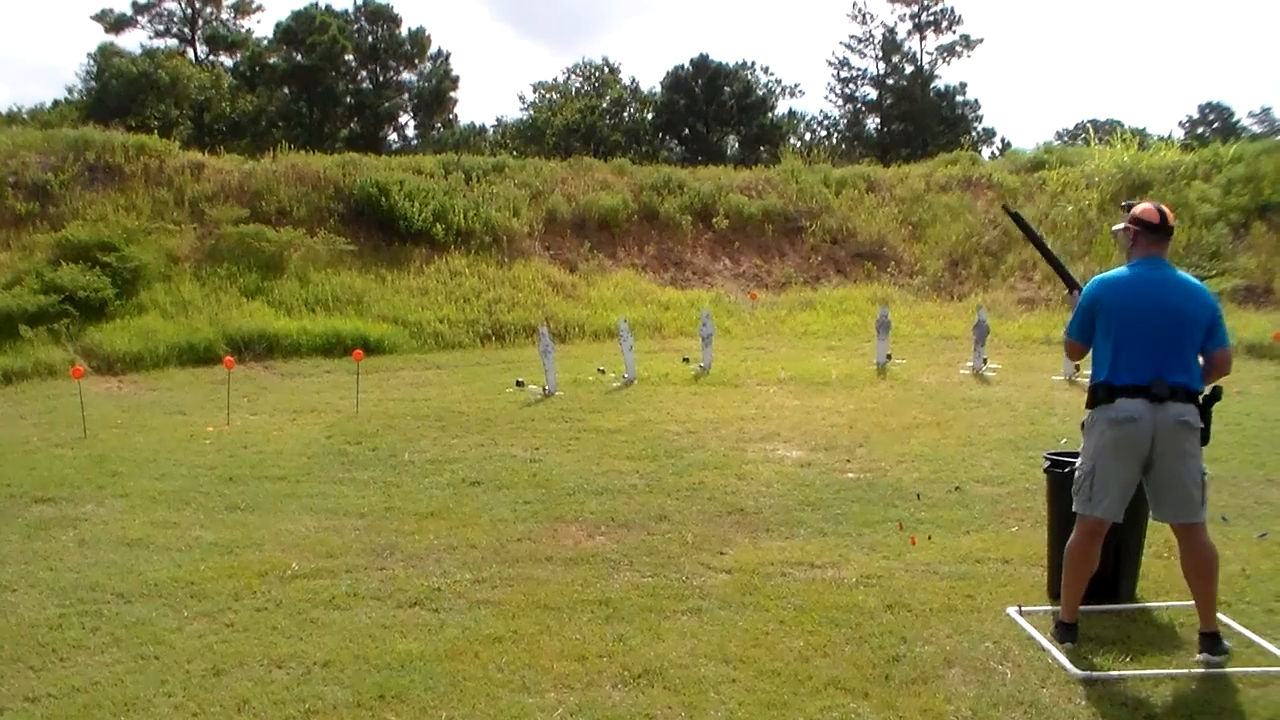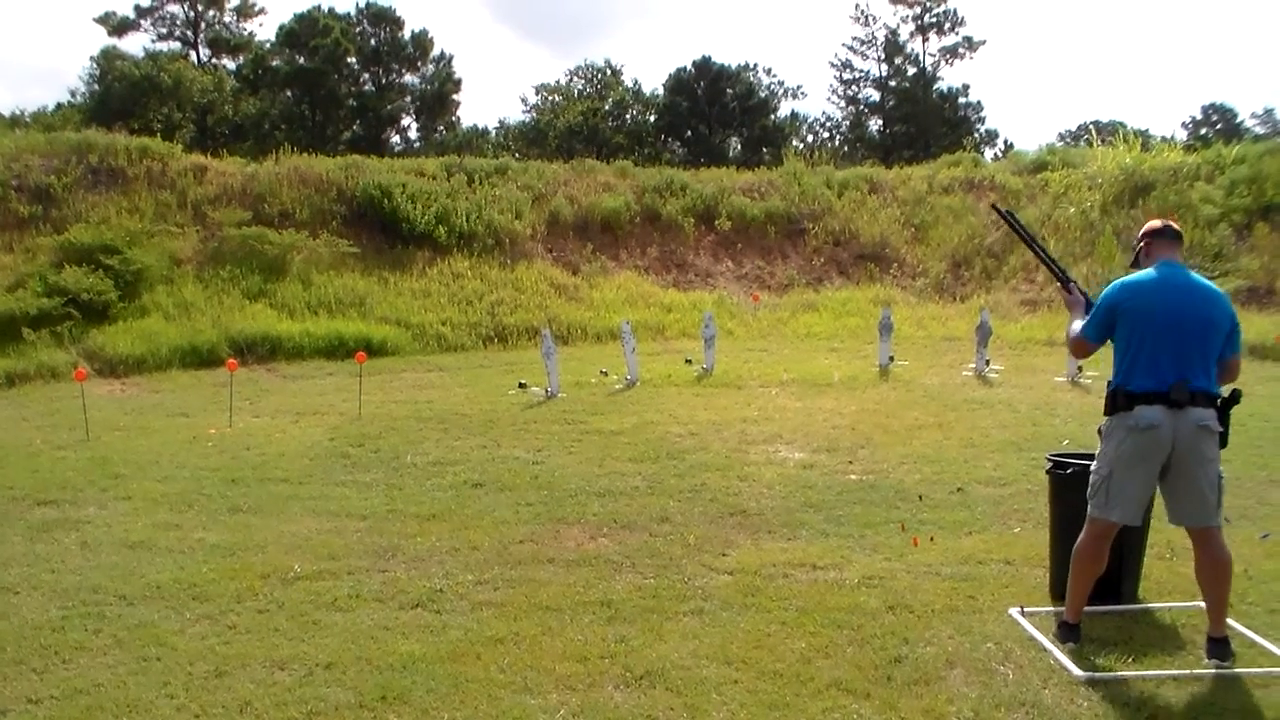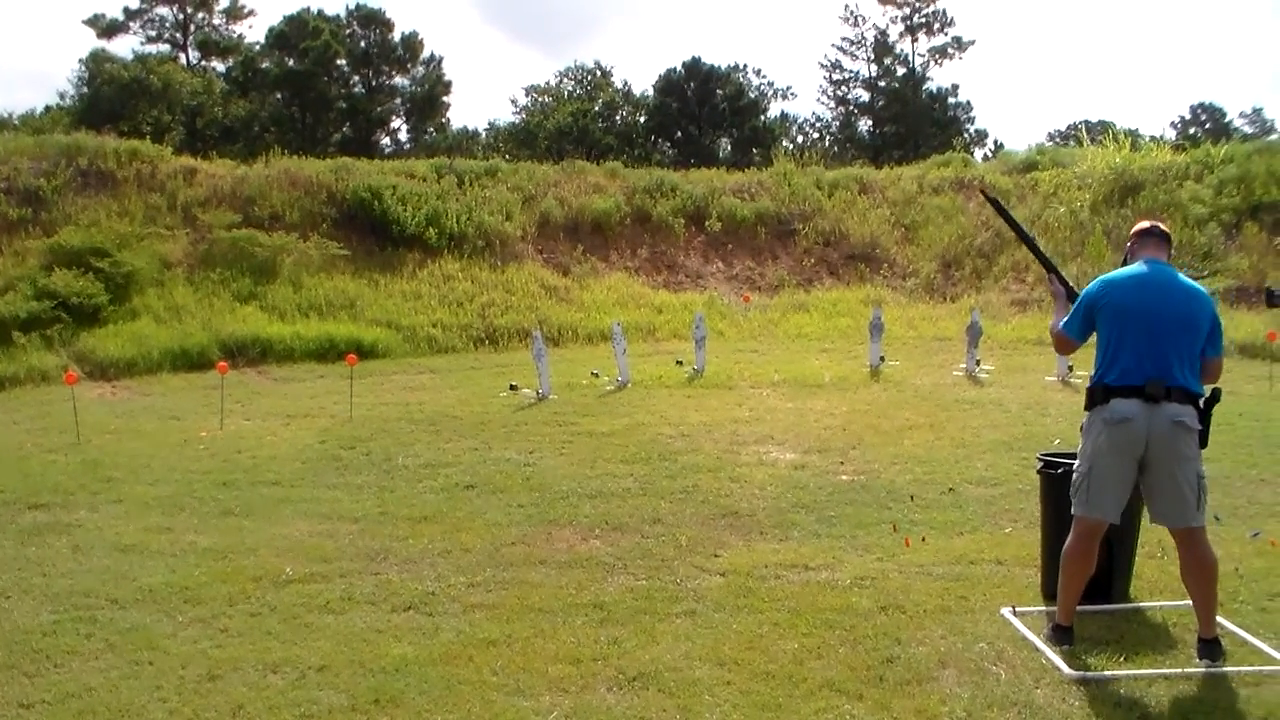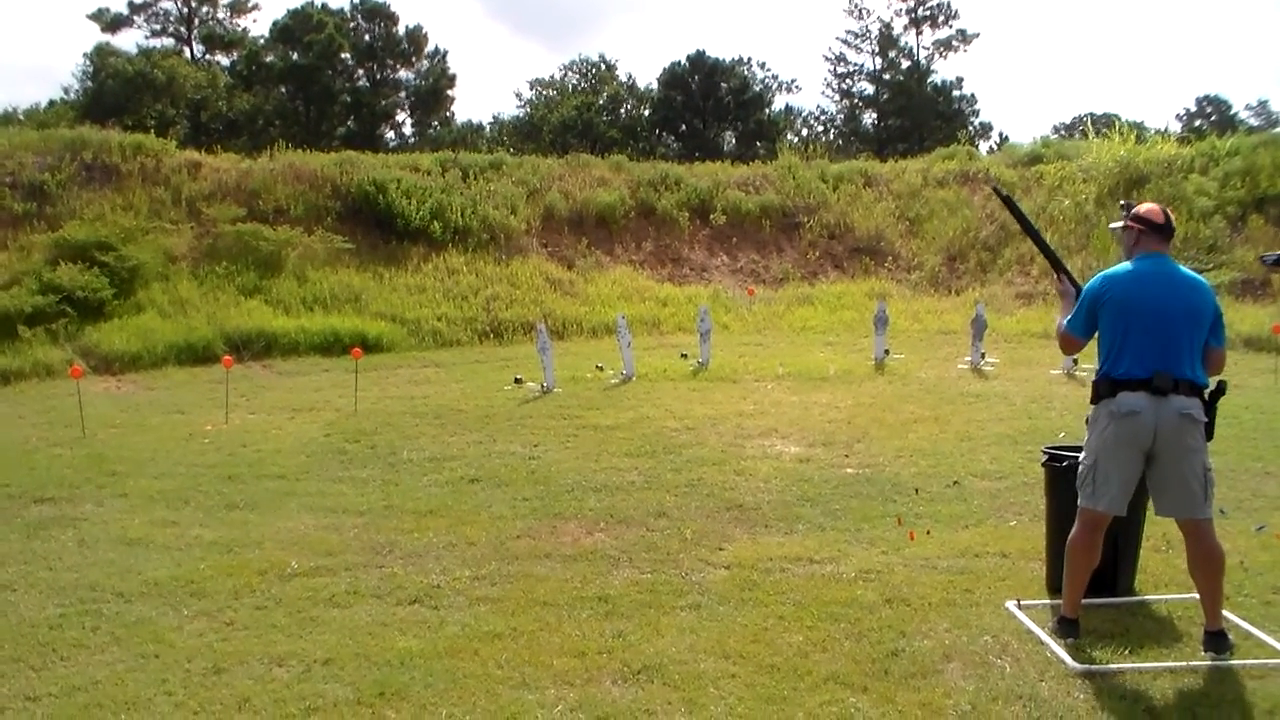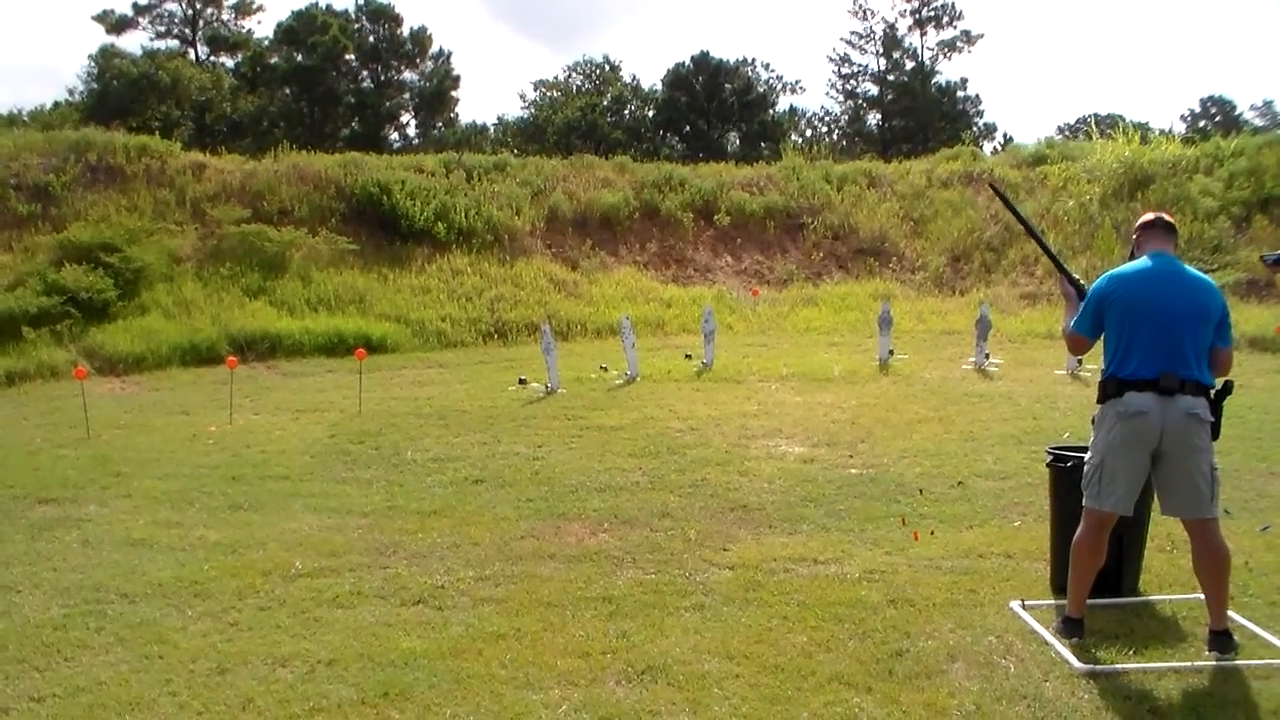
dt=0.5s
person 1, frame 1
left shoulder: (1103, 288)
right shoulder: (1199, 294)
left elbow: (1074, 351)
right elbow: (1221, 365)
left wrist: (1079, 312)
left hip: (1117, 414)
right hip: (1177, 417)
left knee: (1090, 525)
right knee: (1192, 529)
left ankle: (1067, 623)
right ankle: (1210, 636)
person 1, frame 2
left shoulder: (1124, 291)
right shoulder: (1217, 299)
left elbow: (1080, 348)
right elbow: (1230, 370)
left wrist: (1077, 311)
left hip: (1136, 420)
right hip: (1197, 422)
left knee: (1100, 525)
right knee: (1207, 532)
left ankle: (1070, 623)
right ankle: (1218, 639)
person 1, frame 3
left shoulder: (1106, 287)
right shoulder: (1199, 297)
left elbow: (1063, 343)
right elbow: (1212, 371)
left wrist: (1059, 301)
left hip: (1116, 416)
right hip: (1176, 419)
left knee: (1087, 526)
right knee: (1190, 532)
left ankle: (1063, 625)
right ankle: (1209, 638)
person 1, frame 4
left shoulder: (1106, 283)
right shoulder: (1201, 289)
left elbow: (1068, 343)
right elbow: (1215, 363)
left wrist: (1067, 300)
left hip: (1122, 409)
right hip: (1182, 411)
left knee: (1091, 518)
right knee: (1198, 524)
left ankle: (1068, 618)
right ankle: (1215, 631)
person 1, frame 5
left shoulder: (1113, 282)
right shoulder: (1209, 290)
left elbow: (1076, 345)
right elbow: (1223, 364)
left wrist: (1071, 301)
left hip: (1129, 409)
right hip: (1188, 411)
left knee: (1097, 517)
right knee: (1203, 523)
left ankle: (1073, 618)
right ankle: (1220, 630)
